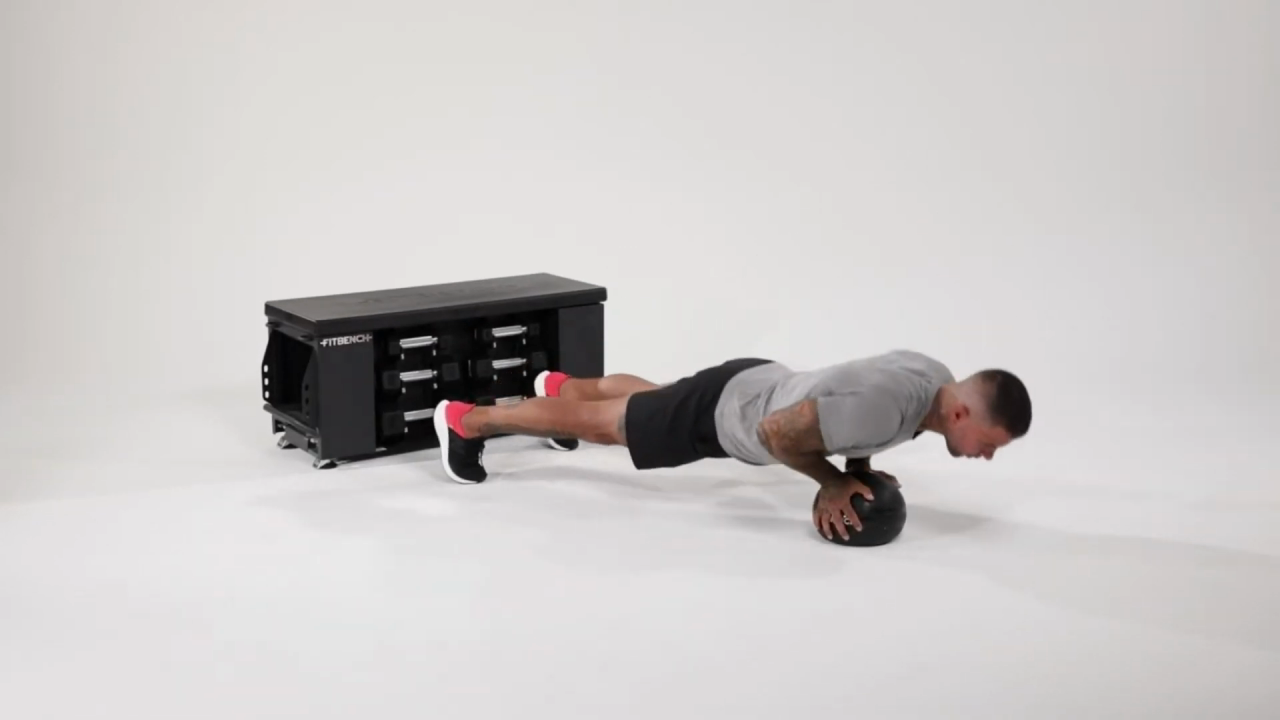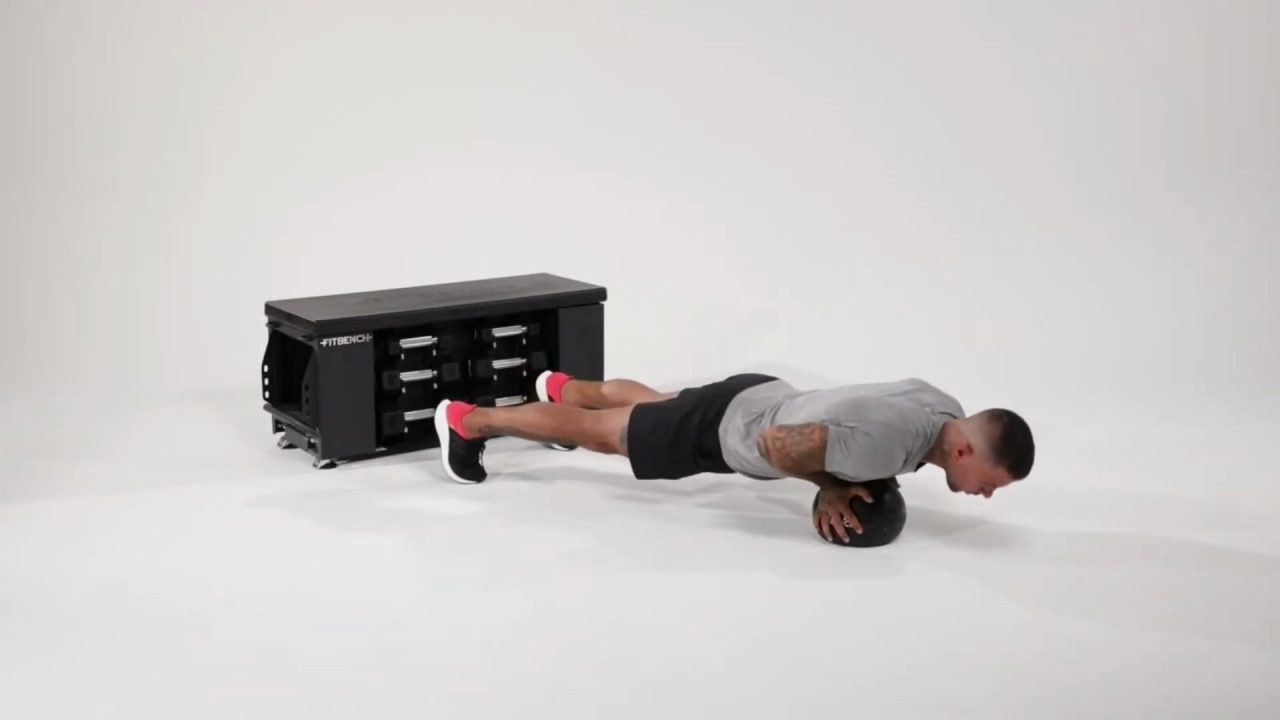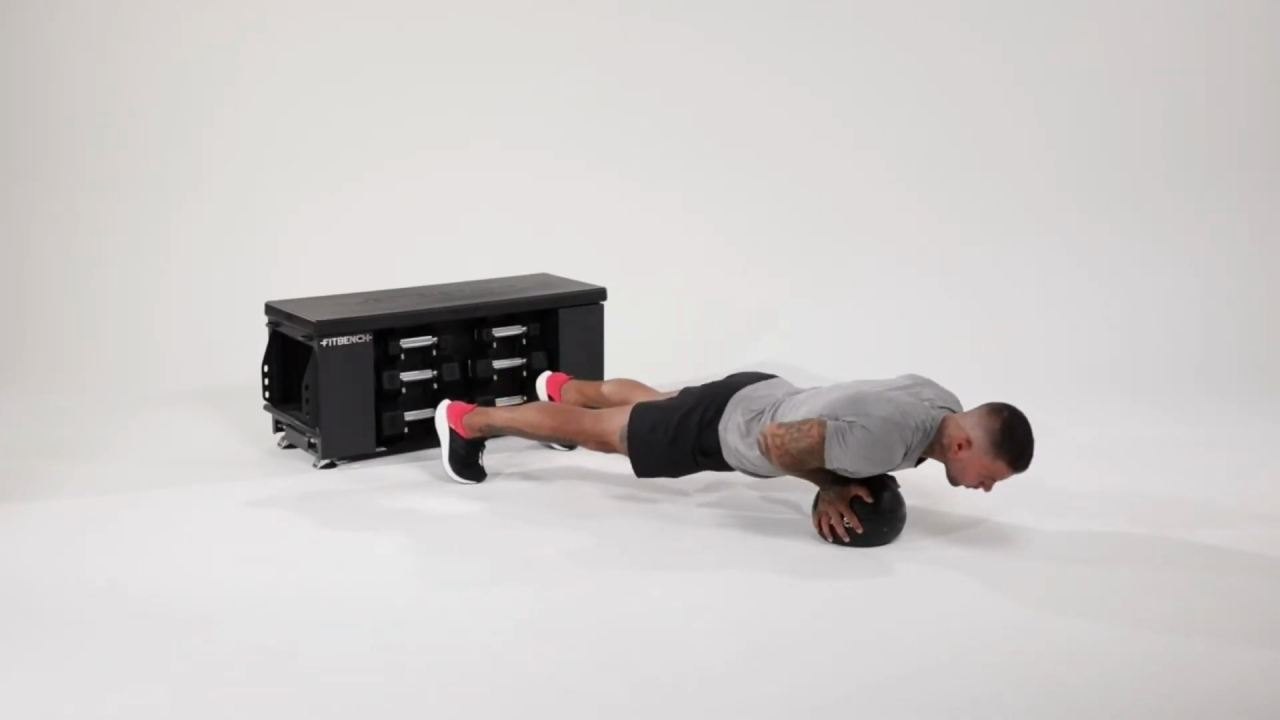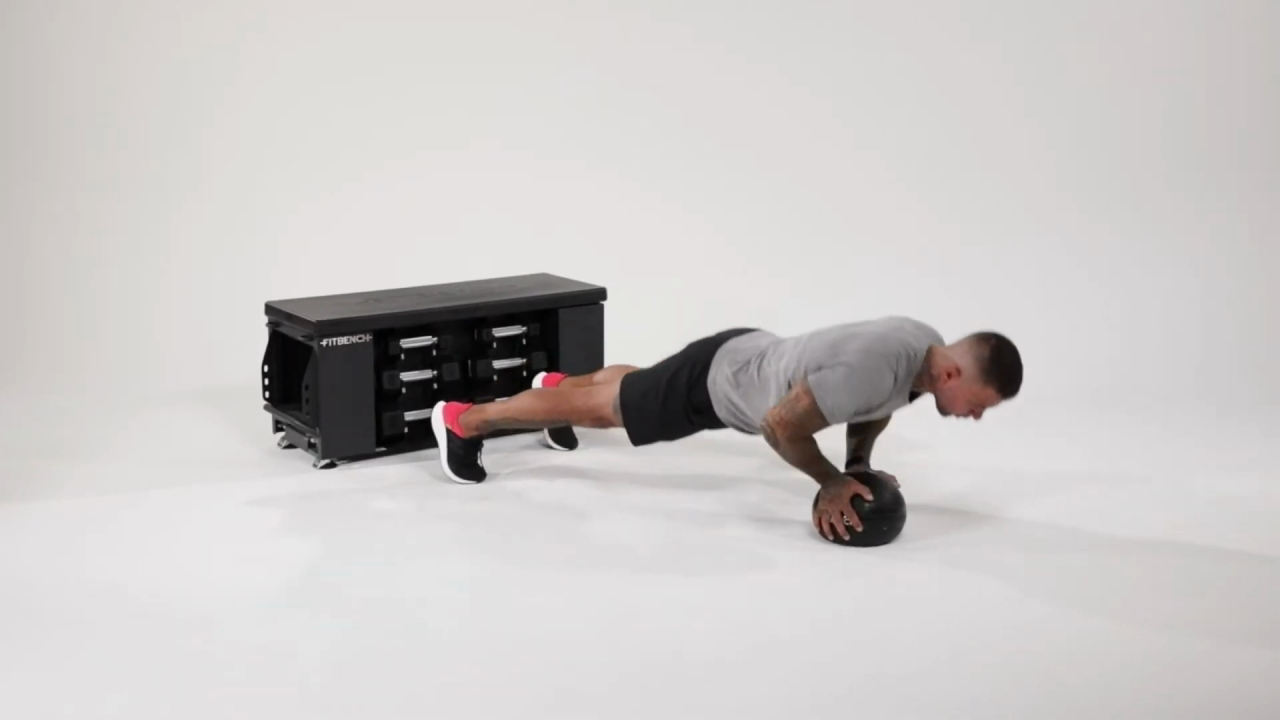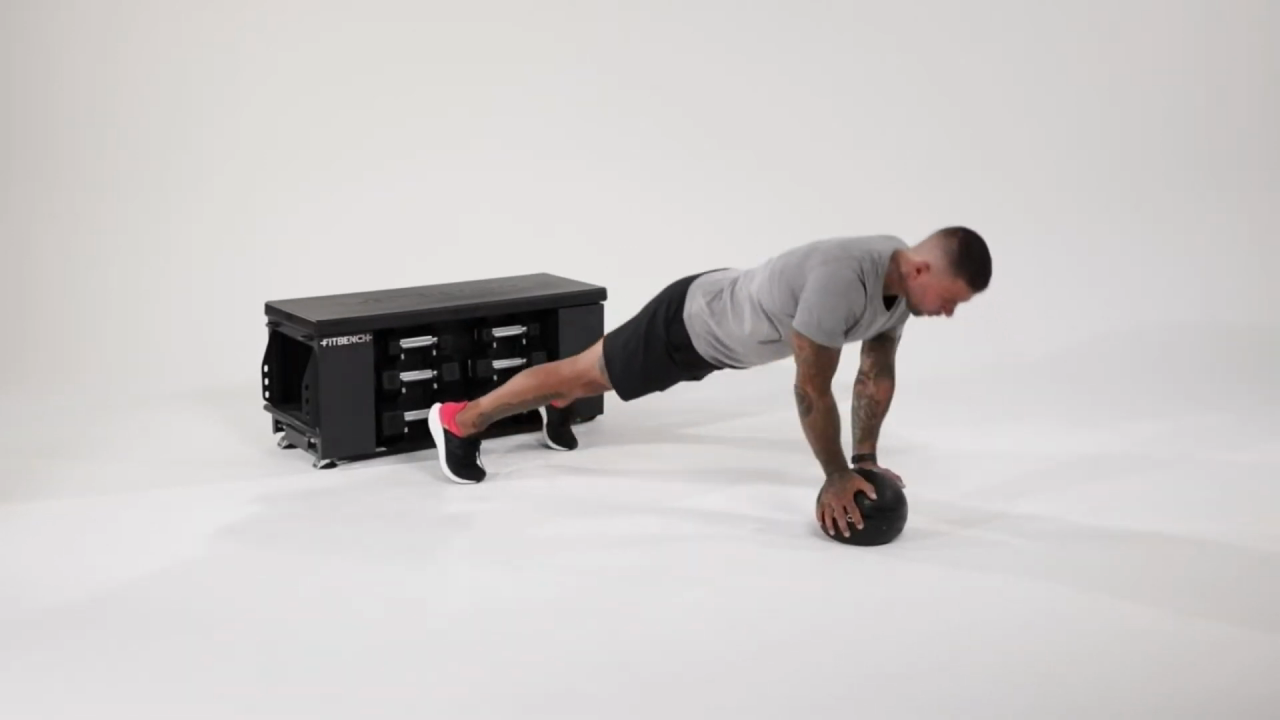
dt=0.3s
person 1, frame 1
left shoulder: (935, 380)
right shoulder: (884, 412)
right elbow: (775, 431)
left wrist: (860, 464)
right wrist: (832, 482)
left hip: (757, 382)
right hip: (721, 414)
left knee: (644, 396)
right knee: (601, 424)
left ankle: (560, 384)
right ankle: (464, 420)
person 1, frame 2
left shoulder: (943, 410)
right shoulder: (887, 444)
right elbow: (777, 445)
left wrist: (862, 471)
right wrist: (831, 487)
left hip: (760, 398)
right hip: (724, 430)
left knee: (650, 402)
right knee: (600, 433)
left ankle: (561, 387)
right ankle: (466, 420)
person 1, frame 3
left shoulder: (944, 406)
right shoulder: (887, 440)
right elbow: (776, 442)
left wrist: (856, 473)
right wrist: (832, 486)
left hip: (759, 396)
right hip: (724, 428)
left knee: (648, 401)
right knee: (600, 432)
left ankle: (562, 386)
right ankle: (466, 420)
person 1, frame 4
left shoulder: (926, 348)
right shoulder: (873, 372)
right elbow: (778, 424)
left wrist: (859, 467)
right wrist: (832, 484)
left hip: (749, 358)
right hip: (716, 381)
left knee: (636, 383)
right knee: (596, 409)
left ankle: (559, 382)
right ankle: (462, 419)
person 1, frame 5
left shoulder: (900, 280)
right shoulder: (841, 280)
left elbow: (878, 374)
right elbow: (809, 389)
left wrist: (866, 461)
right wrist: (836, 480)
left hip: (723, 328)
right hip: (691, 321)
left knee: (604, 371)
right knee: (587, 372)
left ankle: (556, 408)
right ankle: (459, 421)
